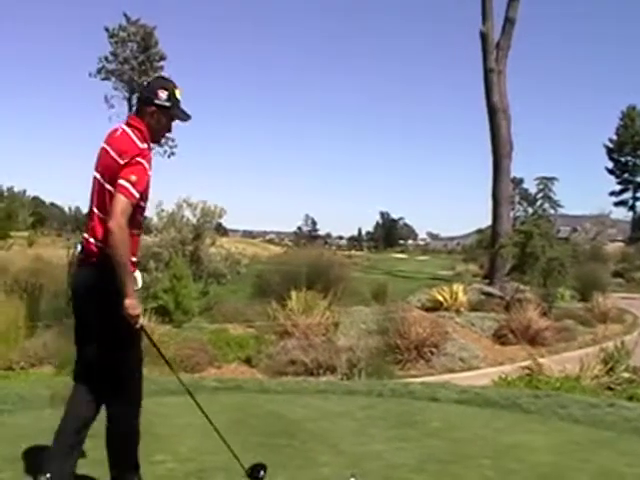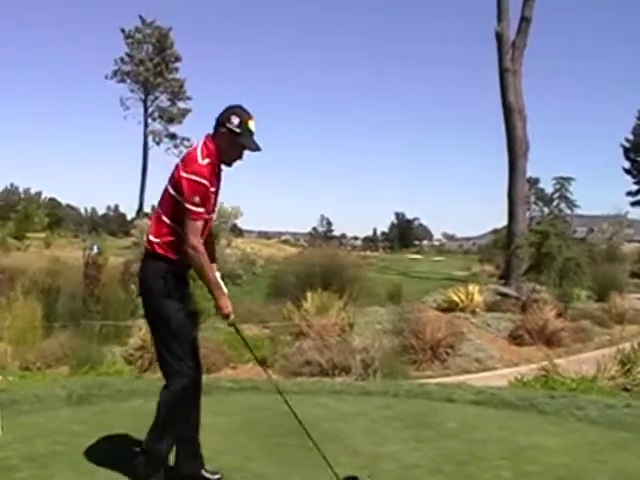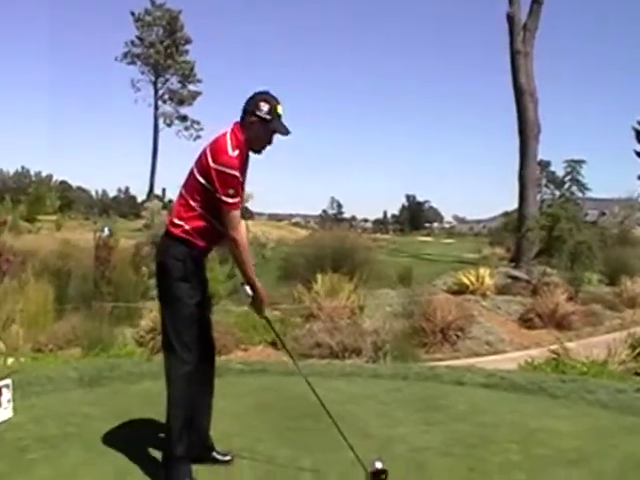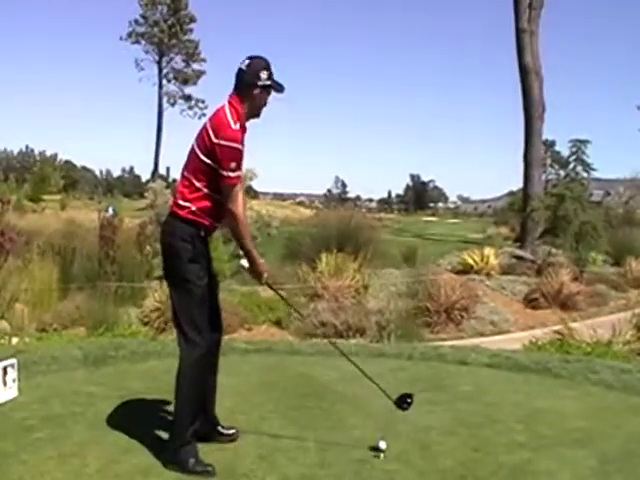
dt=0.7s
person 1, frame 1
left shoulder: (116, 137)
right shoulder: (138, 156)
right elbow: (116, 227)
right wrist: (129, 293)
left hip: (86, 272)
right hip: (105, 281)
left knee: (89, 381)
right knee: (122, 387)
person 1, frame 2
left shoulder: (212, 165)
right shoulder: (197, 169)
right elbow: (192, 244)
left wrist: (217, 278)
right wrist: (218, 294)
left hip: (175, 275)
right hip: (161, 275)
left knee: (191, 371)
right knee: (179, 371)
person 1, frame 3
left shoulder: (238, 151)
right shoulder: (227, 157)
left elbow: (235, 222)
right elbow: (233, 235)
left wrist: (251, 277)
right wrist: (256, 288)
left hip: (192, 258)
right hip: (179, 258)
left knee: (204, 355)
right knee: (184, 359)
left ankle: (197, 442)
person 1, frame 4
left shoulder: (229, 120)
right shoulder: (229, 130)
left elbow: (232, 196)
right elbow: (232, 207)
left wrist: (246, 250)
right wrist: (253, 257)
left hip: (195, 237)
right hip: (185, 237)
left knee: (211, 332)
right knee: (196, 340)
left ankle: (204, 421)
right ankle: (180, 445)
